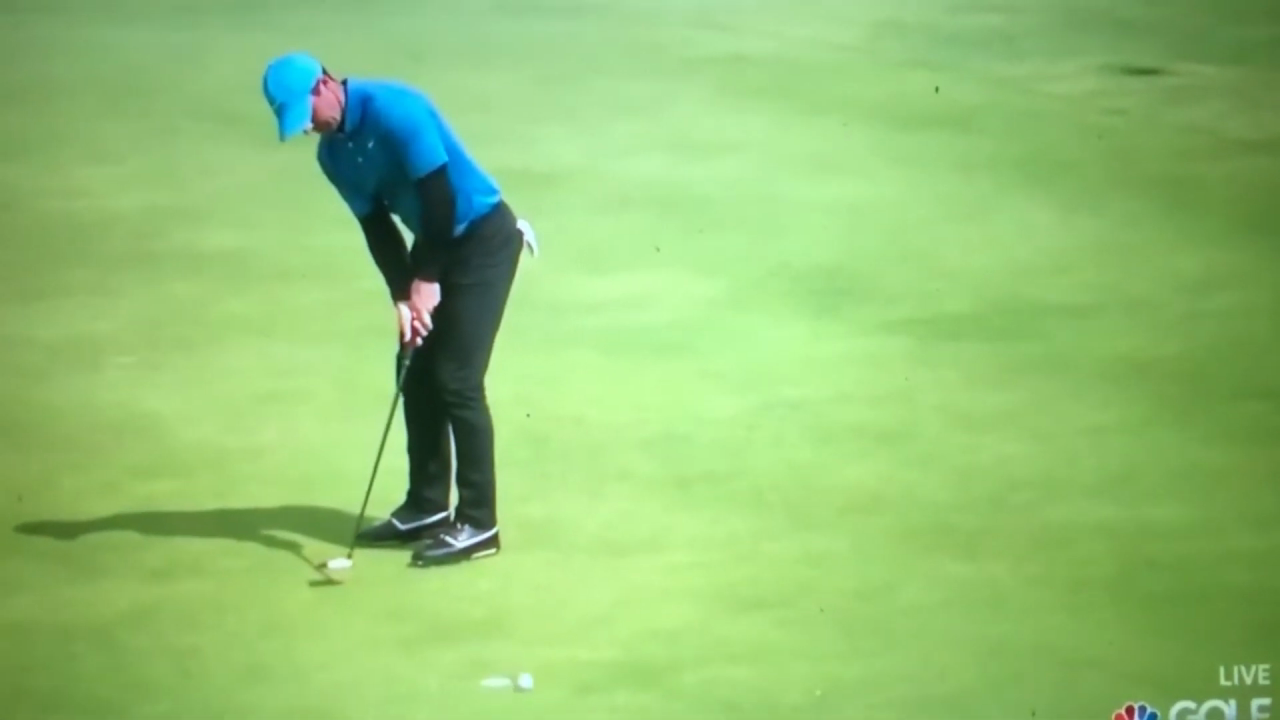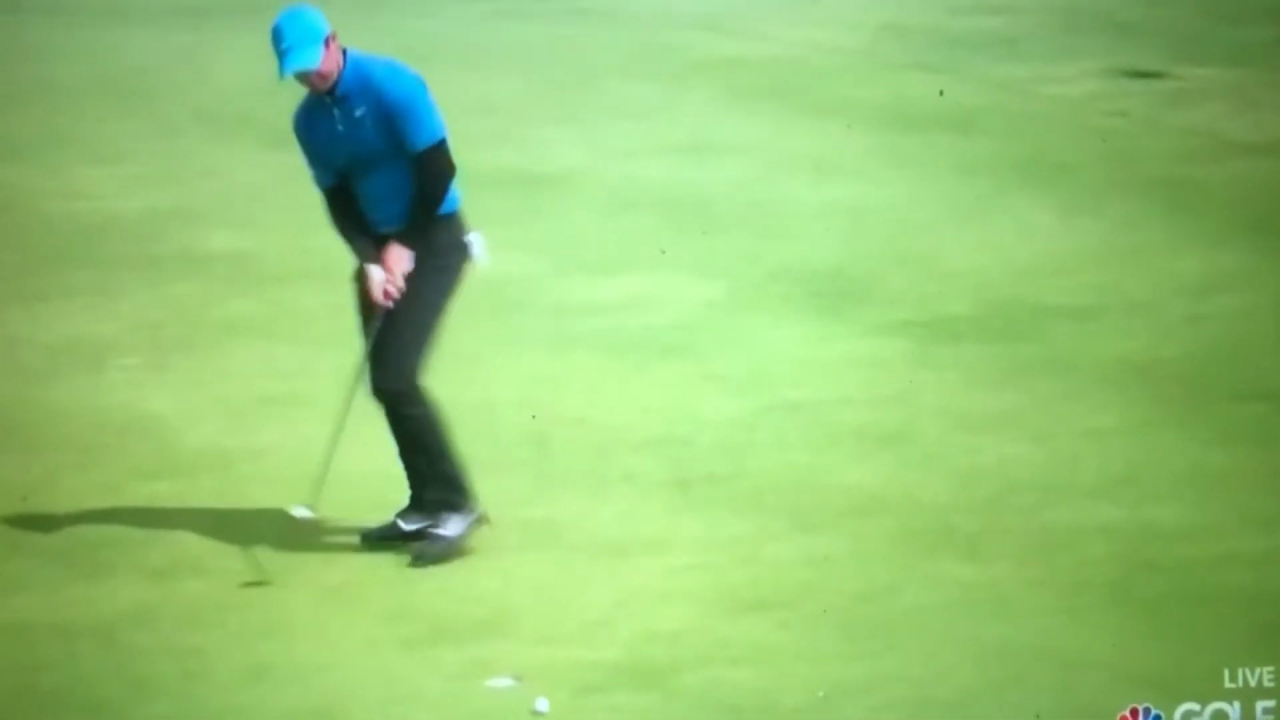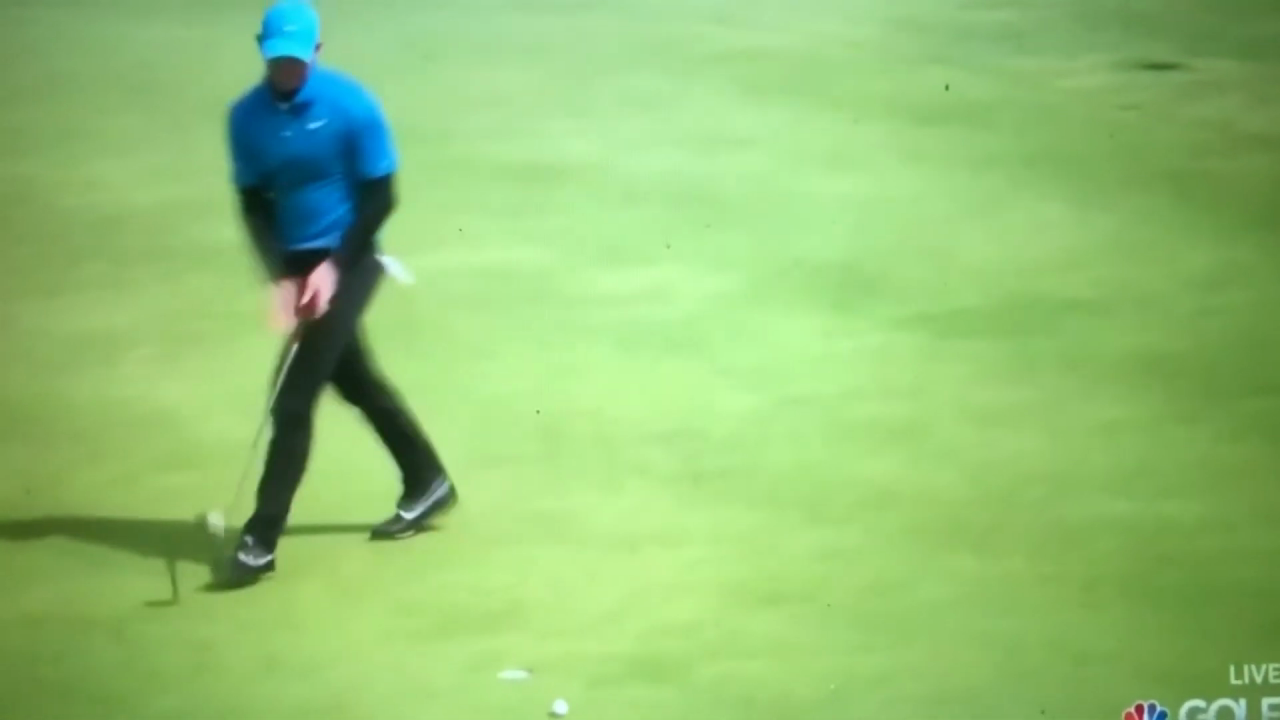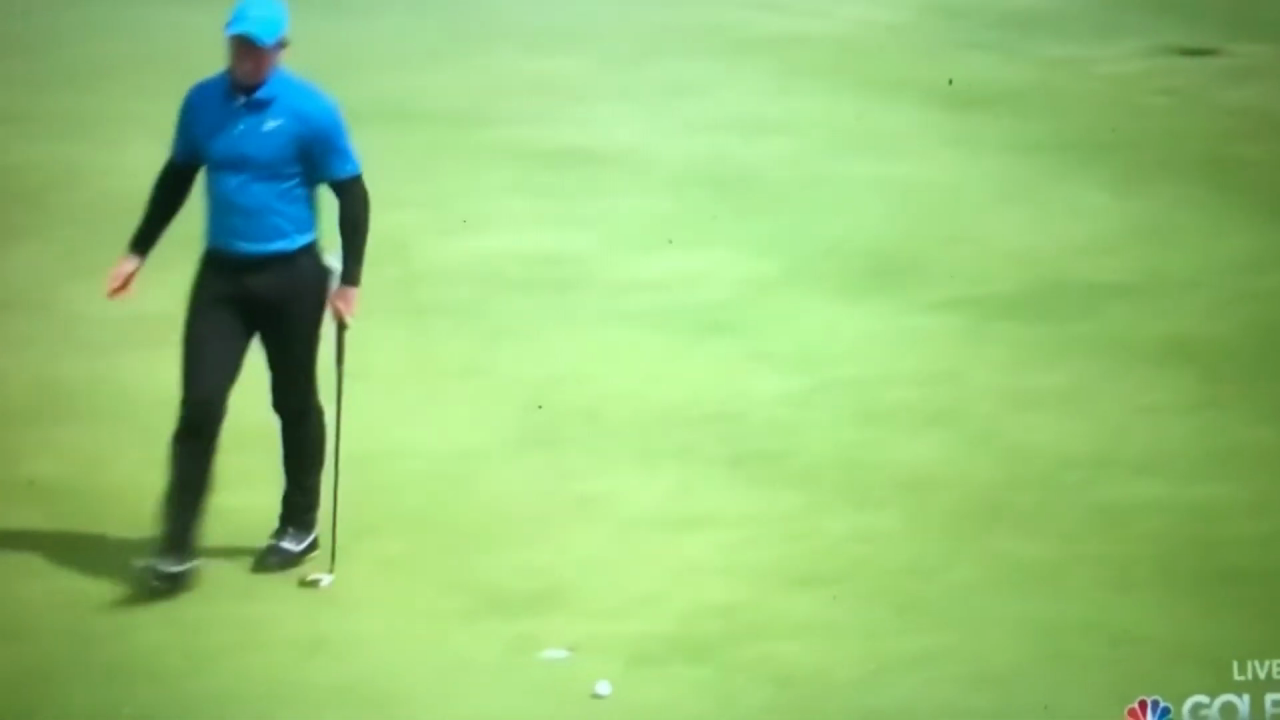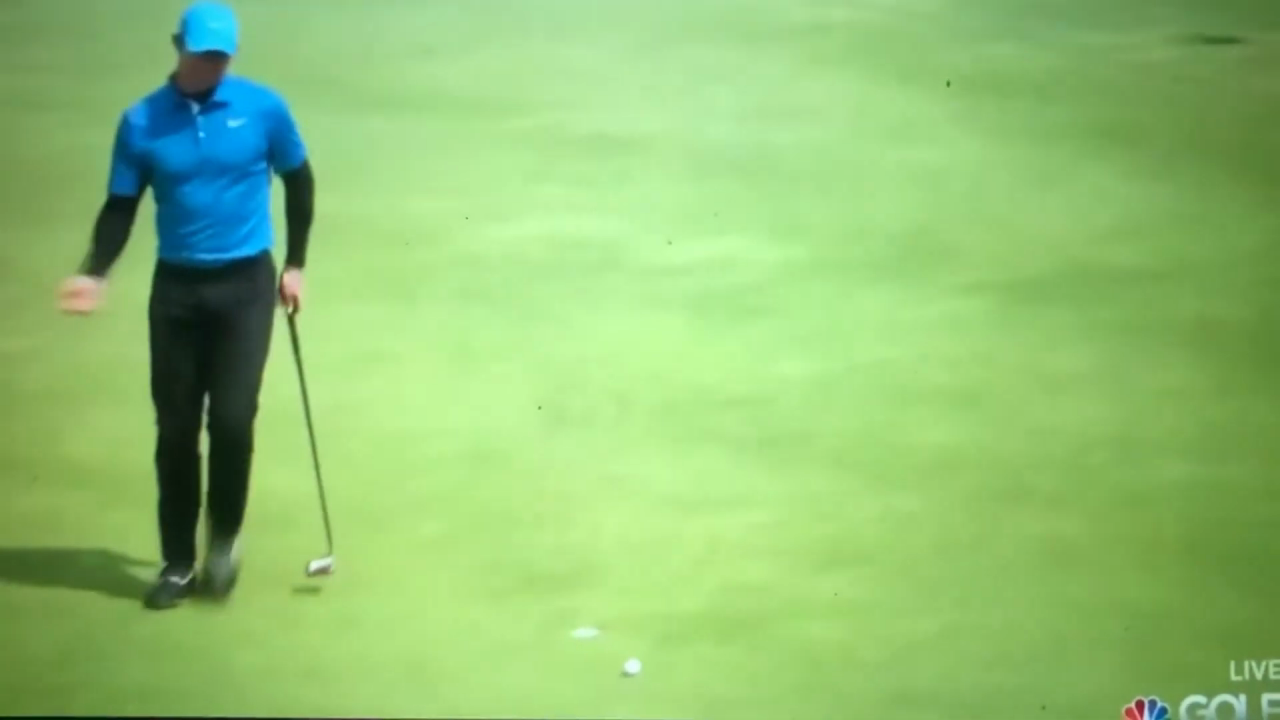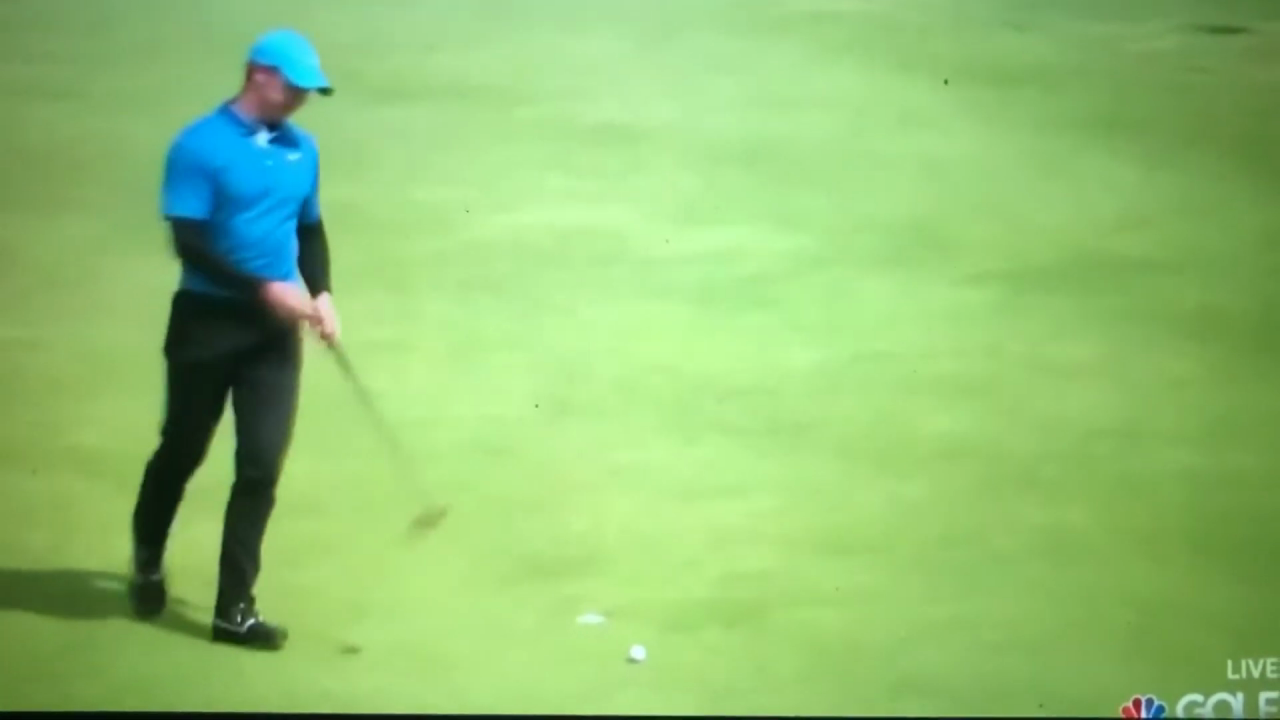
dt=0.5s
person 1, frame 1
left shoulder: (393, 108)
right shoulder: (332, 152)
left elbow: (440, 195)
right elbow: (377, 226)
left wrist: (426, 279)
right wrist: (403, 296)
left hip: (483, 237)
right hip: (435, 245)
left knee: (456, 380)
right knee: (417, 375)
left ankle: (478, 523)
right ankle: (427, 505)
person 1, frame 2
left shoulder: (391, 84)
right shoulder: (309, 120)
left elbow: (439, 169)
right elbow: (339, 200)
left wrist: (405, 246)
right wrist: (370, 260)
left hip: (433, 239)
right hip: (384, 246)
left knee: (395, 376)
right knee: (387, 379)
left ankle: (458, 505)
right ankle: (429, 505)
person 1, frame 3
left shoulder: (351, 106)
right shoulder: (245, 115)
left elbow: (380, 196)
right elbow: (256, 206)
left wrist: (332, 267)
right wrist: (279, 279)
left hip: (344, 264)
right hip: (294, 266)
left knee: (295, 397)
right knee: (354, 380)
left ankle: (263, 539)
right ankle: (427, 483)
person 1, frame 4
left shoulder: (311, 111)
right shoulder: (201, 103)
left elbow: (352, 195)
right elbow: (177, 176)
left wrist: (349, 279)
right wrist: (138, 251)
left hip: (290, 274)
right hip: (221, 273)
left knee: (294, 404)
right knee: (198, 408)
left ankle: (300, 524)
right ankle: (176, 550)
person 1, frame 5
left shoulder: (263, 108)
right shoulder: (140, 123)
left elbow: (299, 181)
right elbow: (119, 208)
left wrist: (295, 263)
right wrist: (93, 273)
left hip: (245, 285)
right hip: (176, 289)
left knee: (231, 421)
right knee: (176, 430)
left ankle: (225, 537)
right ankle: (179, 561)
person 1, frame 6
left shoulder: (303, 150)
right shoulder: (198, 145)
right elbow: (187, 242)
left wrist: (320, 293)
right wrist: (265, 289)
left hip: (273, 331)
right hip: (206, 320)
left knee: (260, 466)
right knee: (182, 452)
right ankle: (147, 562)
